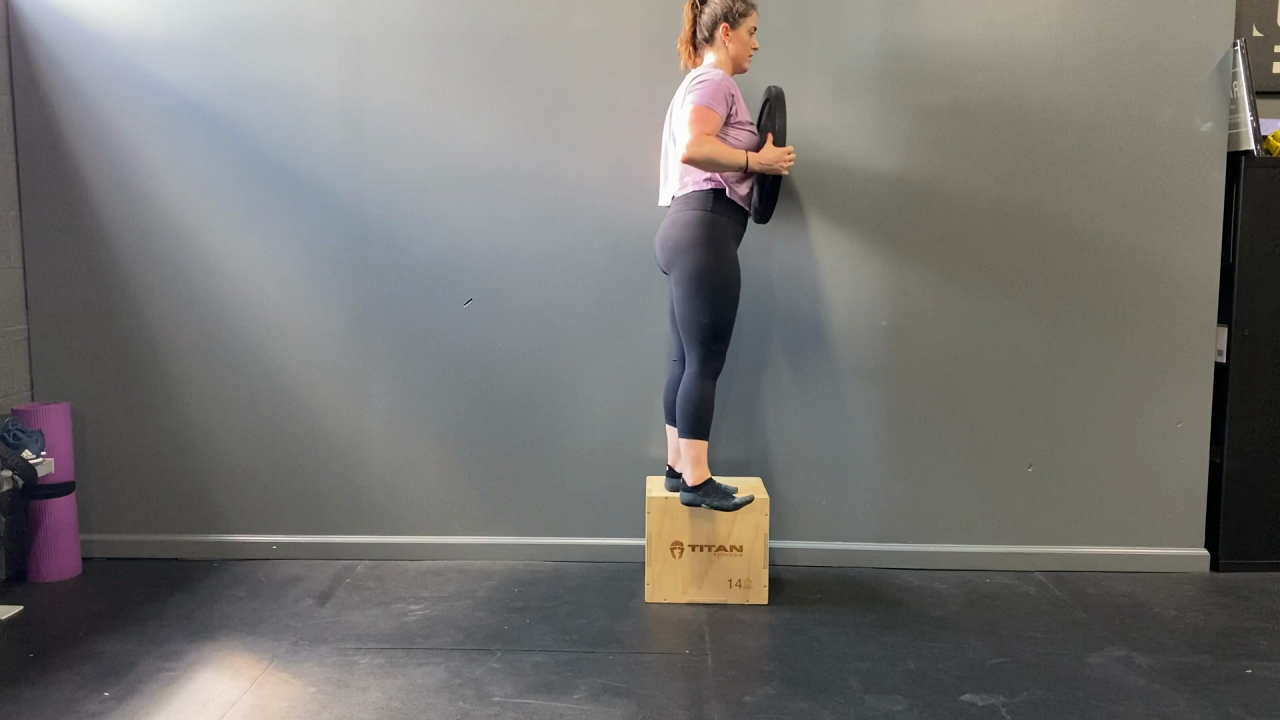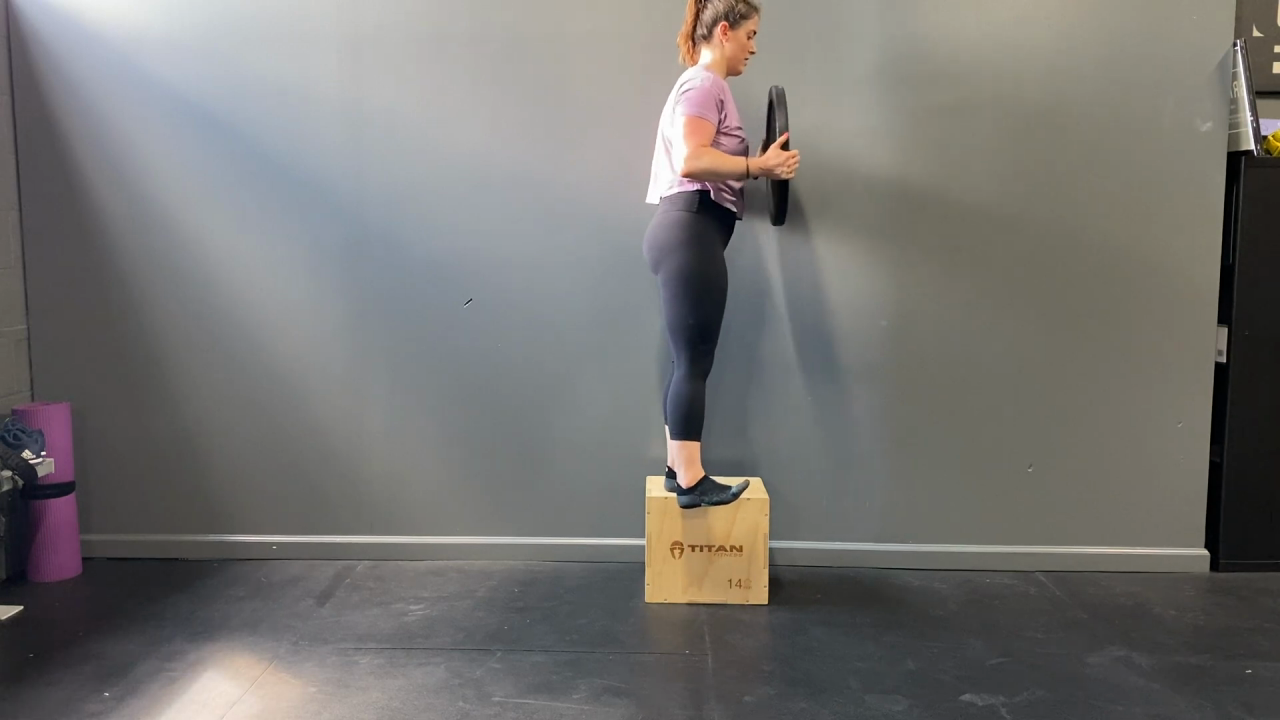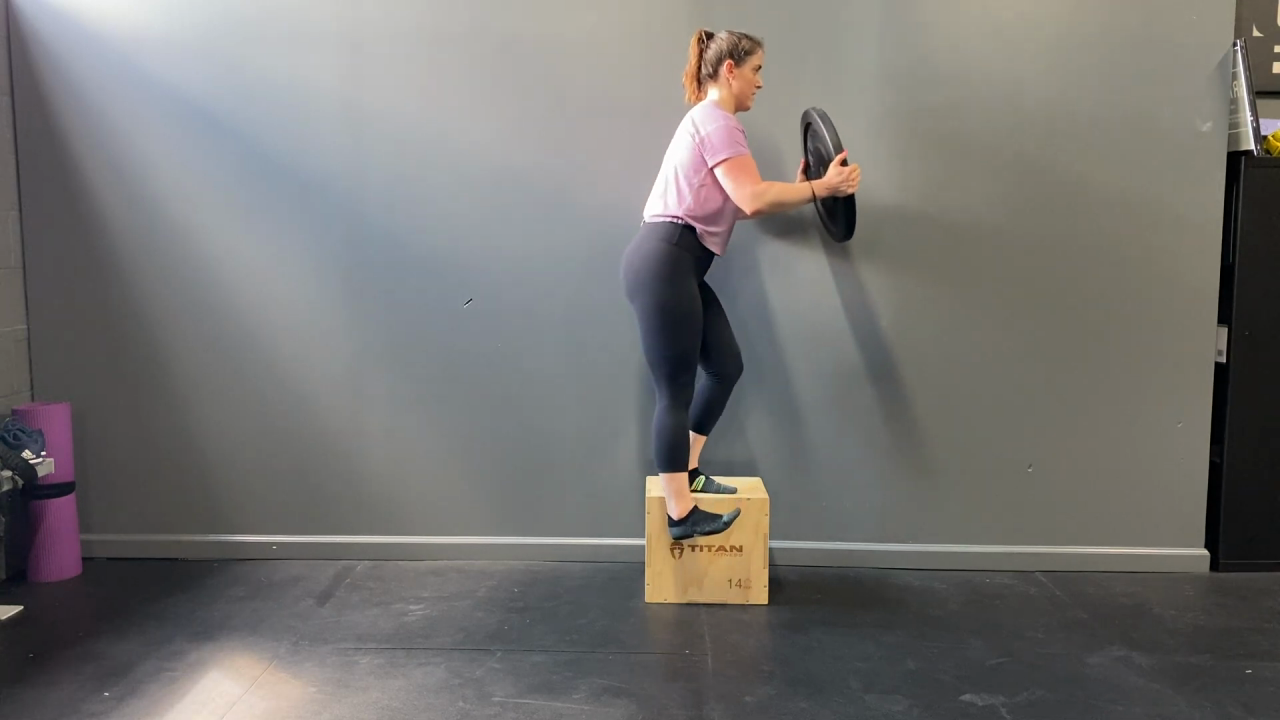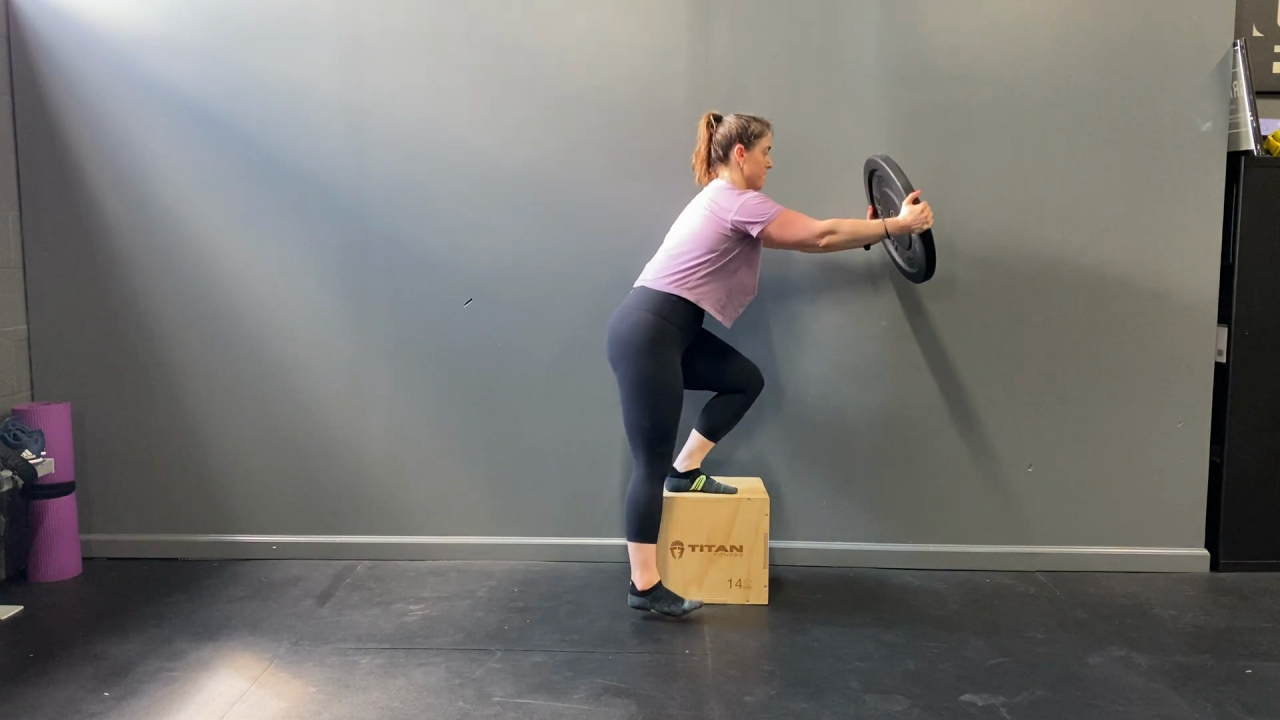
dt=1s
person 1, frame 1
left shoulder: (701, 84)
right shoulder: (712, 82)
right elbow: (692, 148)
left wrist: (756, 161)
right wrist: (757, 161)
left hip: (690, 229)
right hip: (702, 231)
left knee: (689, 360)
right knee: (704, 362)
left ankle: (679, 467)
right ankle: (697, 480)
person 1, frame 2
left shoulder: (704, 85)
right shoulder: (704, 84)
right elbow: (690, 160)
left wrist: (759, 165)
right wrist: (758, 166)
left hip: (685, 232)
right hip: (690, 232)
left knee: (689, 361)
right knee: (694, 363)
left ankle: (679, 468)
right ankle: (691, 481)
person 1, frame 3
left shoulder: (708, 121)
right shoulder: (716, 122)
left elbow: (741, 203)
right elbow: (753, 199)
left wrist: (800, 188)
right wrist: (823, 187)
left hip: (675, 265)
right hip: (662, 265)
left knee: (725, 366)
right knee: (676, 393)
left ankle: (687, 471)
right ankle: (681, 513)
person 1, frame 4
left shoulder: (724, 201)
right shoulder: (738, 202)
left elbow: (802, 239)
right elbow: (819, 235)
left wrist: (866, 233)
right wrist: (895, 225)
left hip: (663, 328)
right hip: (646, 334)
left knee: (745, 380)
right knee: (650, 464)
left ankle: (685, 470)
right ankle: (645, 587)
